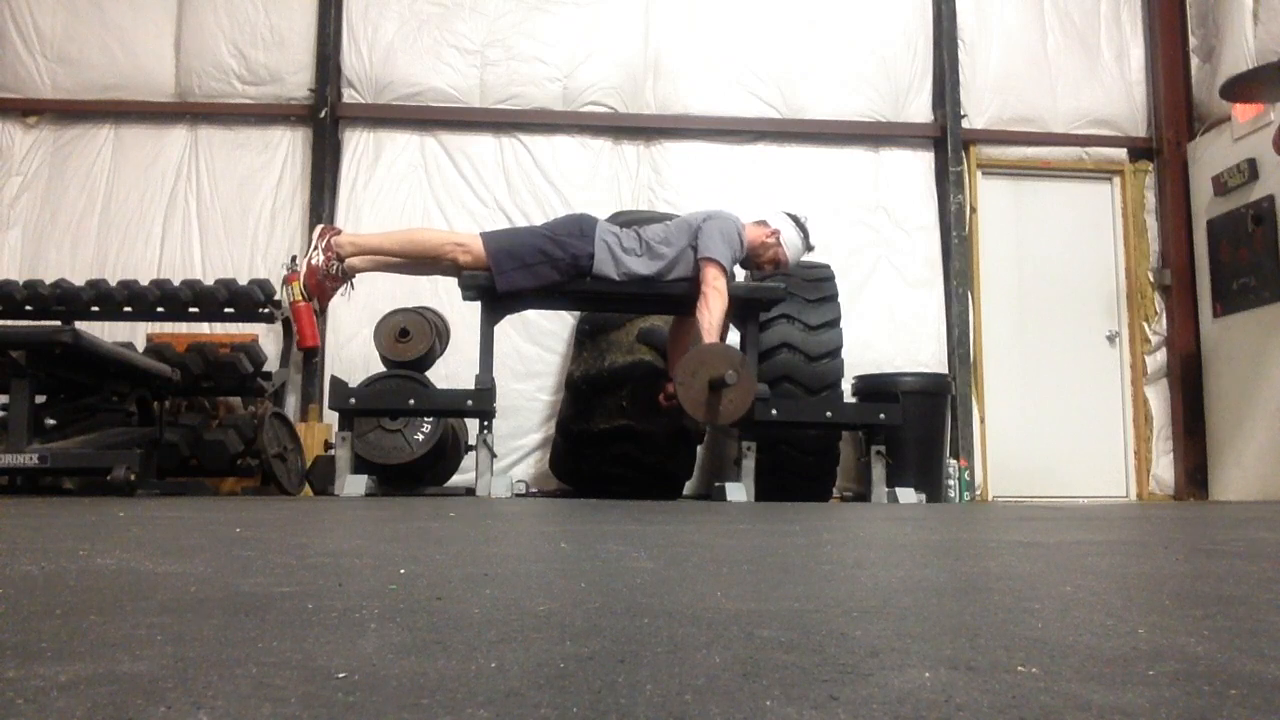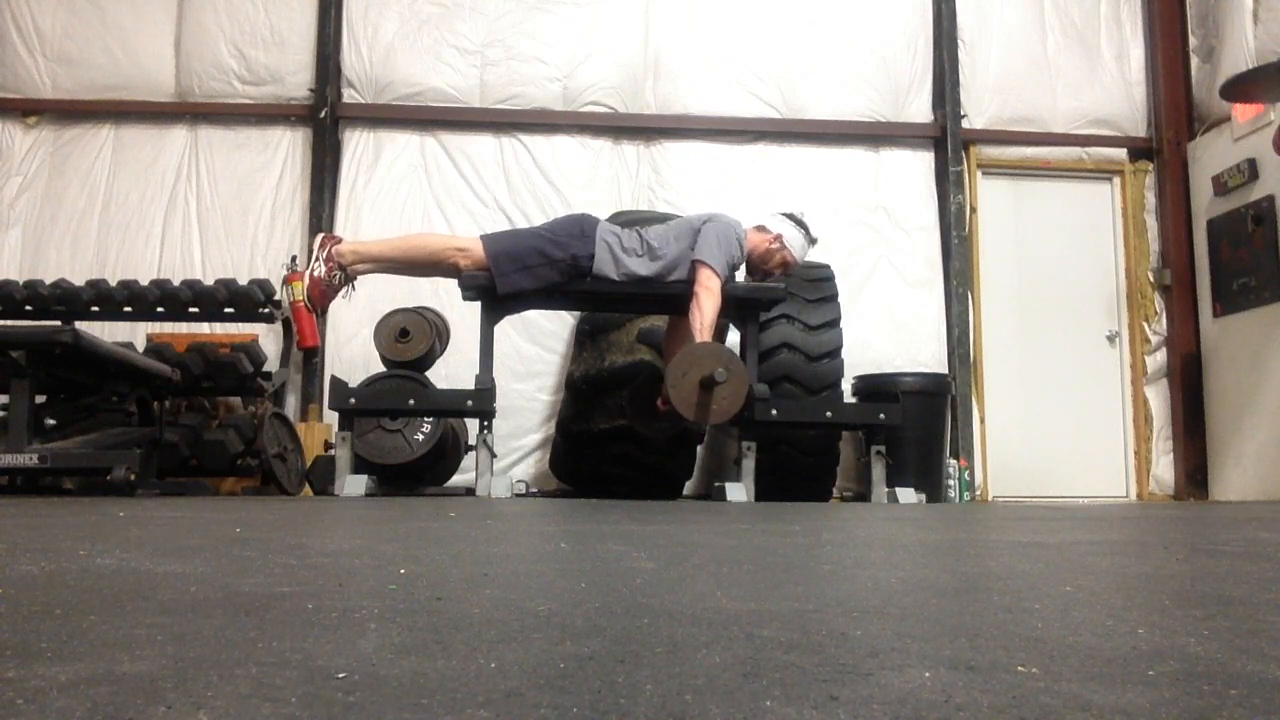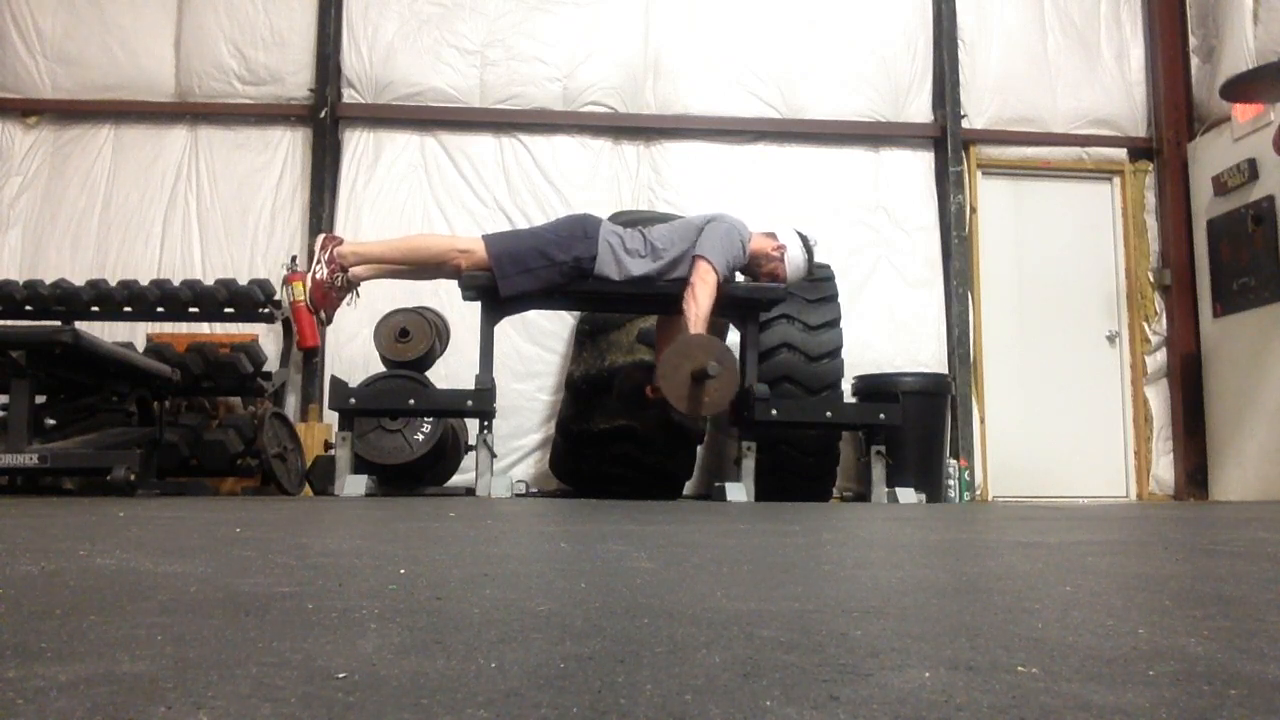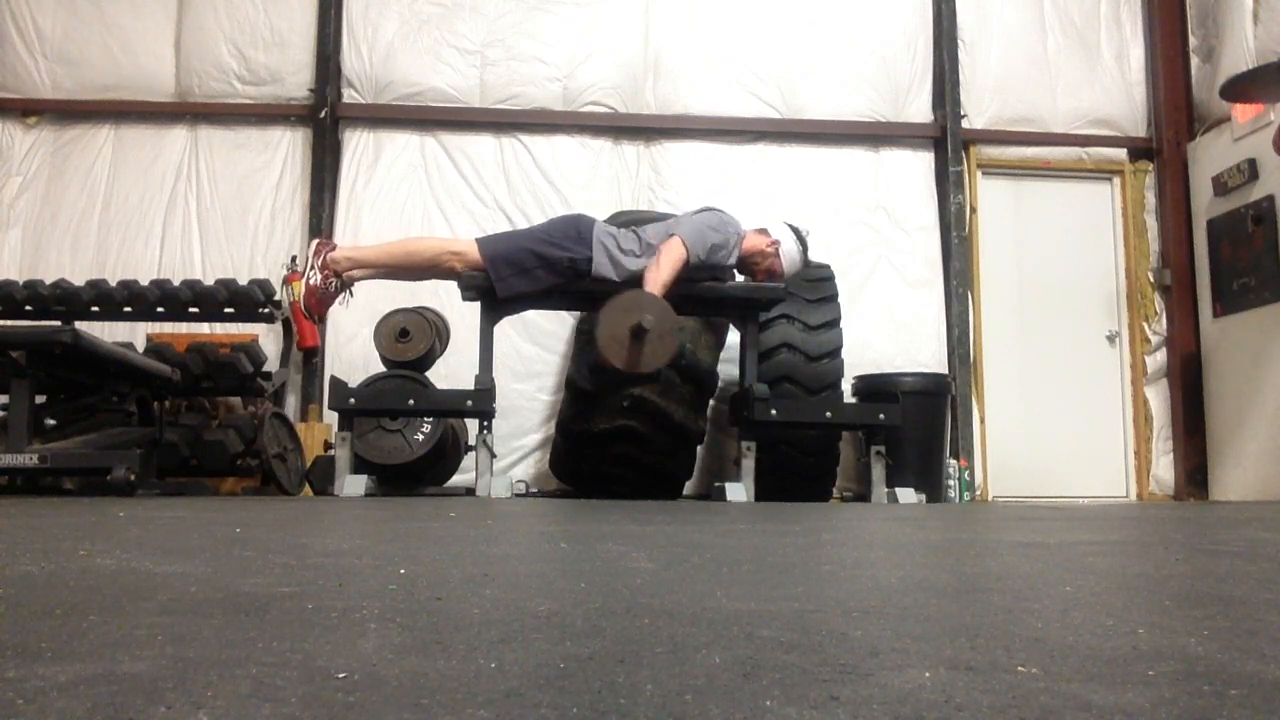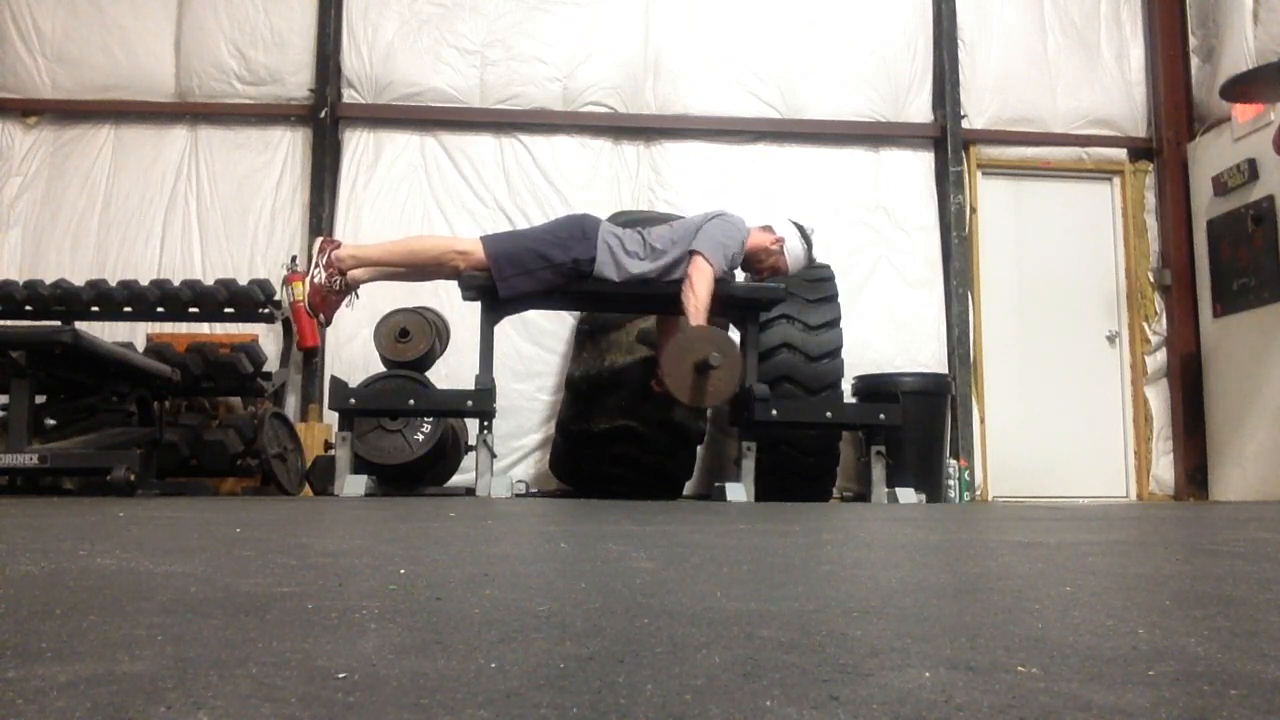
dt=1s
person 1, frame 1
left shoulder: (718, 253)
right shoulder: (725, 226)
left elbow: (687, 315)
right elbow: (712, 293)
left wrist: (674, 378)
left hip: (584, 263)
right hip: (582, 246)
left knee: (459, 262)
right knee: (464, 253)
left ankle: (349, 266)
right ankle: (342, 244)
person 1, frame 2
left shoulder: (721, 255)
right shoulder: (727, 235)
left elbow: (681, 321)
right elbow: (703, 299)
left hip: (589, 264)
right hip: (584, 253)
left knee: (469, 258)
right knee: (466, 255)
left ankle: (346, 261)
right ankle: (343, 254)
person 1, frame 3
left shoulder: (722, 250)
right shoulder: (731, 232)
left elbow: (675, 307)
right elbow: (698, 287)
left hip: (588, 262)
right hip: (586, 247)
left knee: (463, 262)
right knee: (466, 255)
left ankle: (351, 274)
right ankle: (344, 253)
person 1, frame 4
left shoulder: (723, 260)
right shoulder: (723, 228)
left elbow: (676, 278)
right elbow: (667, 255)
left hip: (585, 265)
right hip: (581, 248)
left knee: (457, 264)
right knee: (460, 256)
left ankle: (344, 273)
right ankle: (339, 258)
person 1, frame 5
left shoulder: (720, 253)
right shoulder: (730, 228)
left elbow: (673, 304)
right elbow: (696, 278)
left hip: (586, 262)
right hip: (585, 248)
left knee: (460, 263)
right knee: (465, 255)
left ankle: (347, 278)
right ankle: (341, 256)
